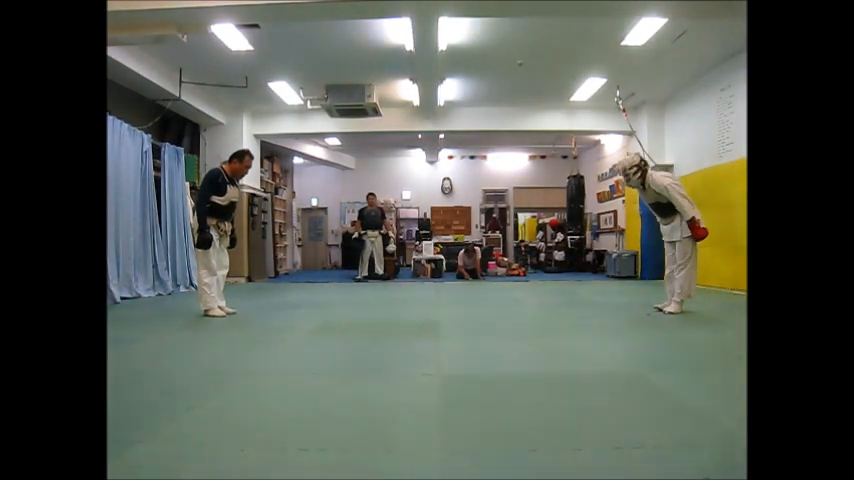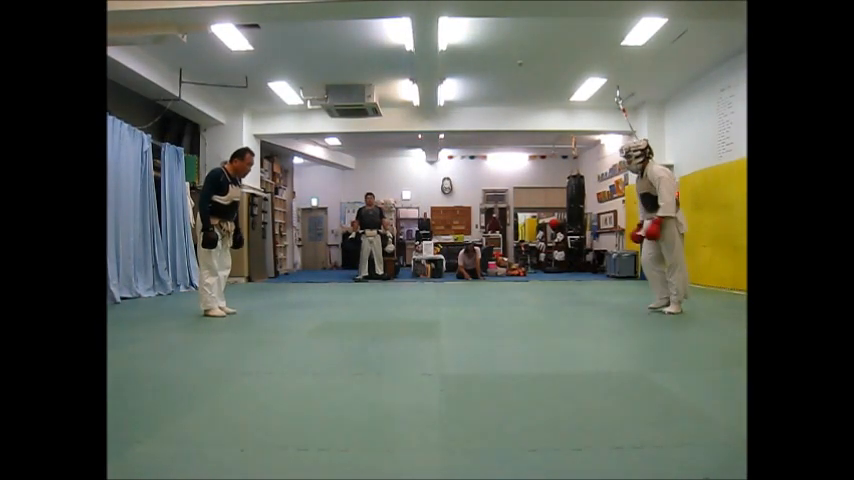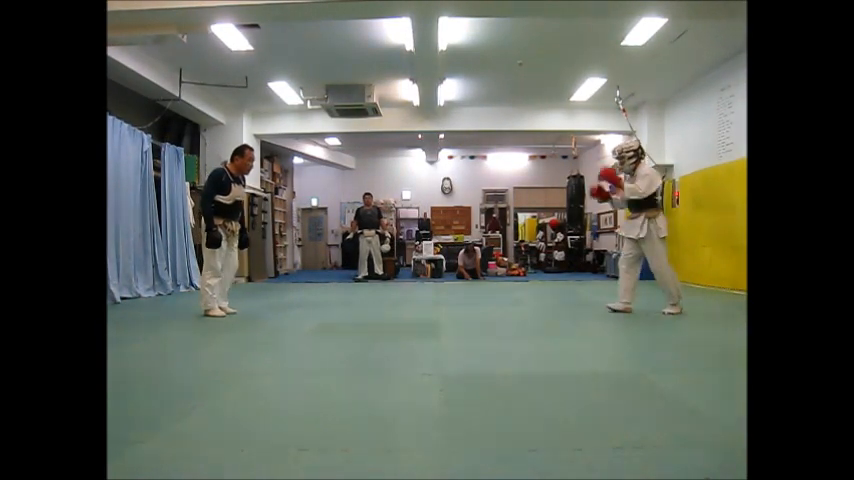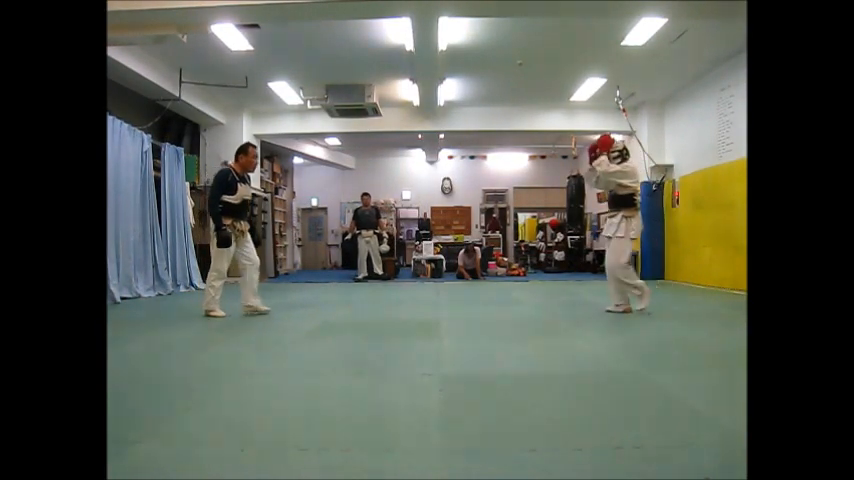
dt=0.2s
person 1, frame 1
left shoulder: (660, 181)
right shoulder: (641, 187)
left elbow: (683, 203)
left wrist: (694, 226)
right wrist: (665, 225)
left hip: (684, 225)
right hip: (669, 227)
left knee: (683, 264)
right knee: (671, 265)
left ankle: (677, 302)
right ankle: (671, 300)
person 1, frame 2
left shoulder: (659, 173)
right shoulder: (640, 177)
left elbow: (667, 201)
left wrist: (656, 224)
right wrist: (640, 226)
left hip: (669, 223)
right hip: (653, 224)
left knee: (674, 263)
right knee: (648, 261)
left ankle: (676, 302)
right ankle: (662, 298)
person 1, frame 3
left shoulder: (647, 173)
right shoulder: (631, 177)
left elbow: (637, 192)
right elbow: (623, 201)
left wrist: (617, 183)
right wrist: (607, 194)
left hip: (650, 225)
right hip: (635, 225)
left knee: (660, 266)
right knee: (626, 264)
left ankle: (675, 303)
right ankle: (625, 302)
person 1, frame 4
left shoulder: (628, 170)
right shoulder: (612, 173)
left elbow: (603, 171)
right elbow: (593, 180)
left wrist: (602, 153)
right wrist: (594, 158)
left hip: (626, 223)
right hip: (615, 223)
left knee: (616, 264)
right knee: (612, 265)
left ankle: (642, 291)
right ankle: (621, 303)
person 2, frame 1
left shoulder: (234, 180)
right shoulder: (214, 176)
right elbow: (201, 203)
left wrist: (231, 230)
right wrist: (203, 230)
left hip: (222, 227)
right hip: (208, 226)
left knee: (221, 266)
right knee: (208, 267)
left ankle: (219, 304)
right ankle: (209, 306)
person 2, frame 2
left shoulder: (237, 179)
right shoulder: (216, 175)
right elbow: (203, 203)
left wrist: (237, 230)
right wrist: (207, 229)
left hip: (226, 227)
right hip: (211, 225)
left knee: (223, 267)
right knee: (210, 267)
left ankle: (219, 303)
right ankle: (209, 306)
person 2, frame 3
left shoulder: (241, 179)
right shoulder: (218, 175)
right elbow: (205, 203)
left wrist: (243, 230)
right wrist: (211, 229)
left hip: (231, 227)
right hip: (216, 226)
left knee: (230, 267)
right knee: (213, 268)
left ankle: (221, 303)
right ankle: (210, 306)
person 2, frame 4
left shoulder: (246, 178)
right shoulder: (224, 175)
right elbow: (212, 203)
left wrist: (252, 230)
right wrist: (219, 229)
left hip: (241, 228)
right hip: (225, 226)
left knee: (252, 263)
right knee: (219, 269)
left ankle: (251, 303)
right ankle: (211, 307)
